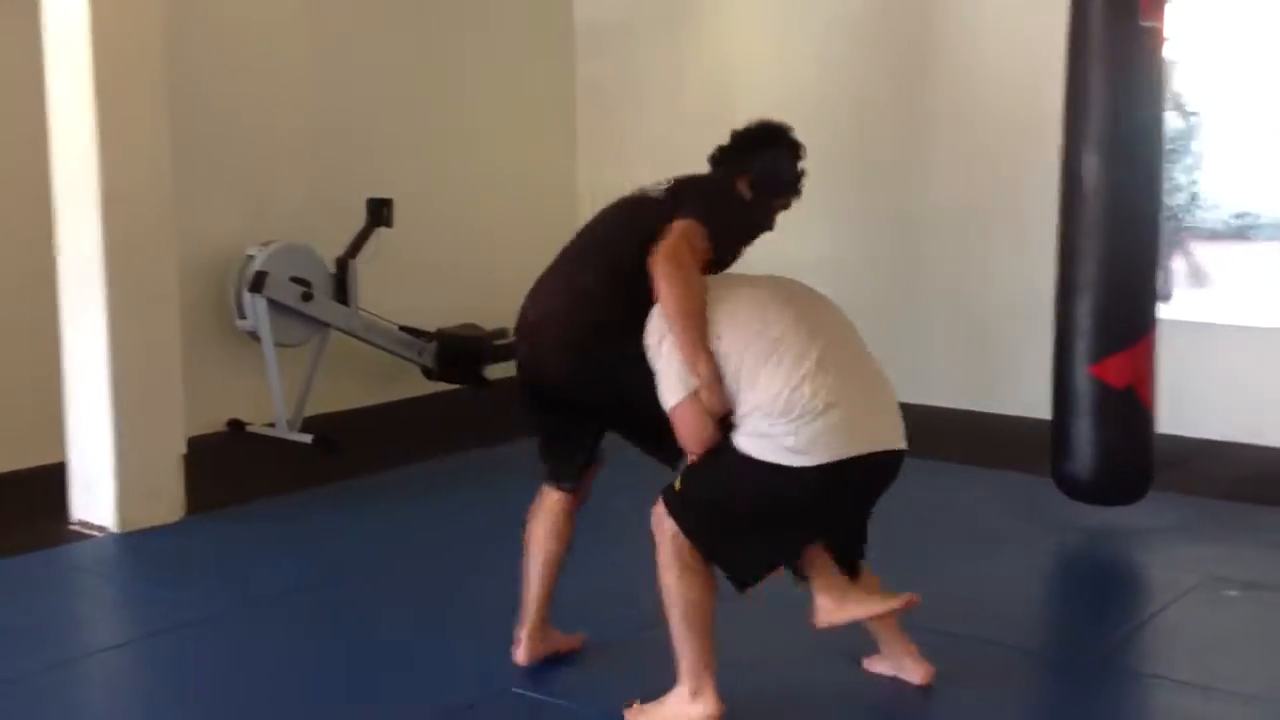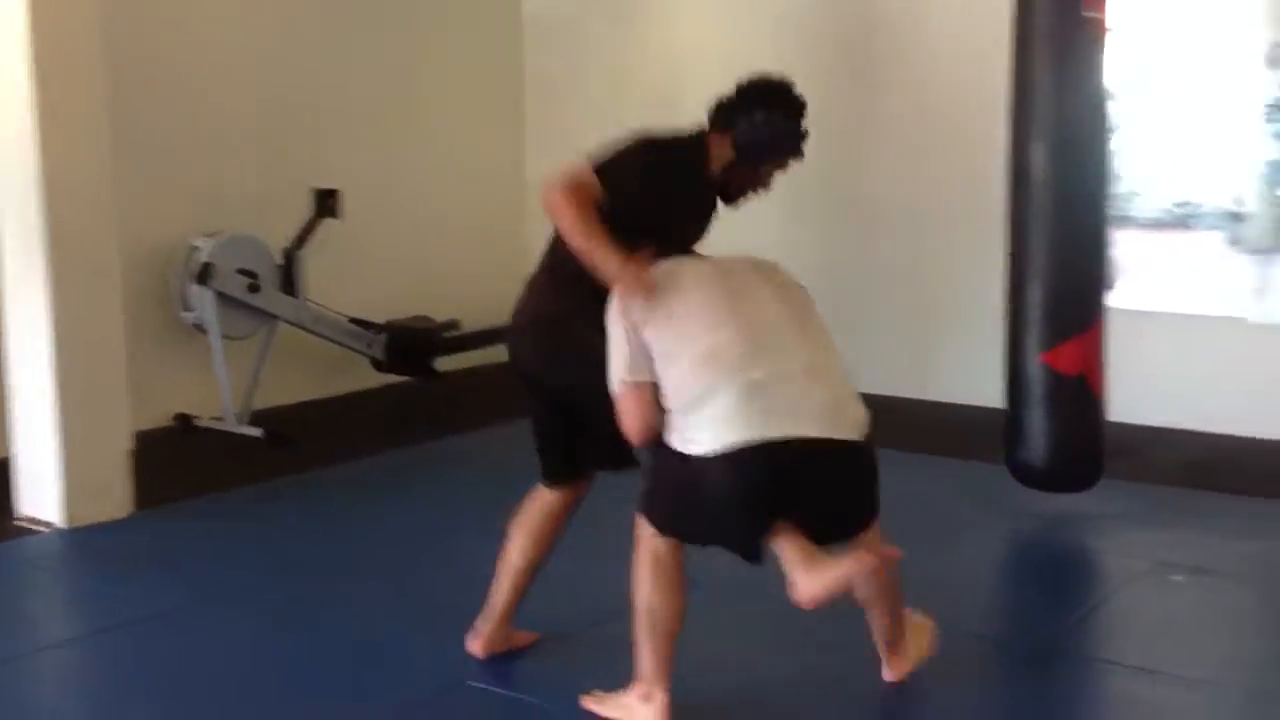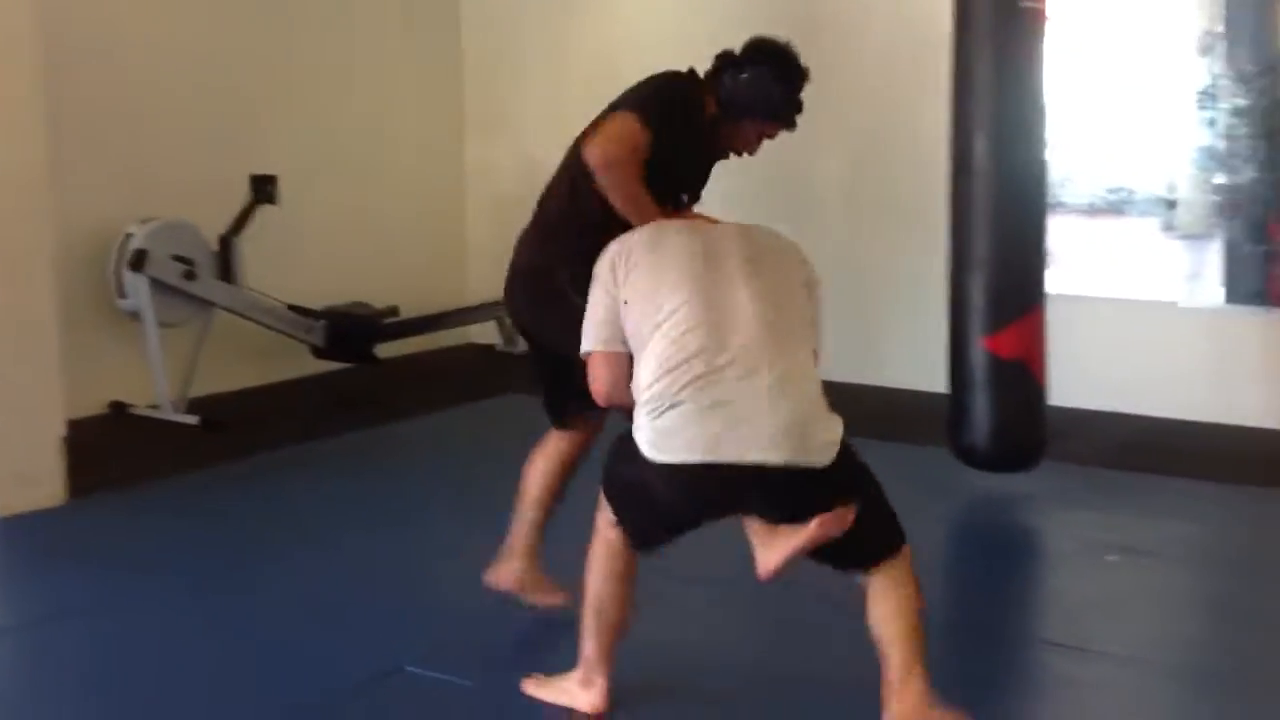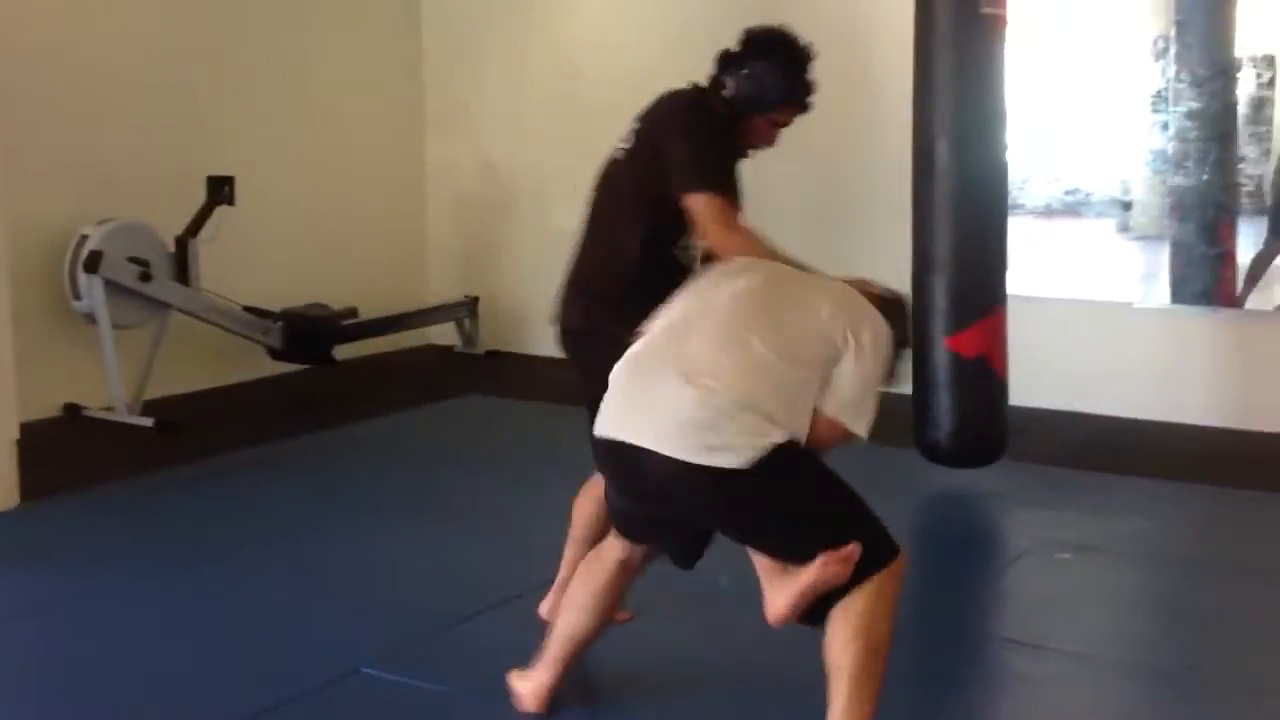
dt=0.2s
person 1, frame 1
left shoulder: (688, 193)
right shoulder: (722, 203)
right elbow: (669, 263)
right wrist: (707, 376)
left hip: (542, 335)
right hip: (596, 341)
left knee: (565, 485)
left ankle: (532, 634)
person 1, frame 2
left shoulder: (693, 180)
right shoulder: (666, 161)
left elbow: (662, 264)
right elbow: (562, 195)
right wrist: (619, 267)
left hip: (540, 332)
right hip: (570, 331)
left knee: (562, 483)
left ankle: (492, 626)
person 1, frame 3
left shoulder: (698, 135)
right shoulder: (669, 99)
right elbow: (607, 152)
left hip: (549, 283)
right hip: (557, 280)
left knee: (573, 426)
left ankle: (517, 561)
person 1, frame 4
left shoulder: (699, 125)
right shoulder: (693, 122)
left elbow: (707, 240)
right elbow: (723, 237)
left hip: (599, 312)
right hip: (619, 317)
left ankle: (566, 594)
person 2, frame 1
left shoulder: (671, 315)
right shoulder: (768, 293)
left elbow: (696, 433)
left hip: (800, 446)
right hip: (883, 440)
left knee: (673, 529)
right knee: (825, 549)
right ankle: (902, 655)
person 2, frame 2
left shoulder: (631, 294)
right shoulder: (764, 272)
left elbow: (637, 425)
left hip: (723, 435)
right hip: (831, 425)
left knee: (658, 532)
right knee: (854, 529)
right ankle: (897, 648)
person 2, frame 3
left shoulder: (624, 250)
right shoulder: (781, 251)
left elbow: (605, 387)
left hip: (675, 440)
right hip: (795, 435)
left knee: (615, 523)
right knee: (886, 554)
person 2, frame 4
left shoulder: (742, 272)
right shoulder: (870, 327)
left elbow: (653, 343)
right elbow: (825, 432)
left hip: (623, 431)
right hip: (725, 444)
left knee: (628, 544)
right knee: (875, 573)
left ankle: (541, 679)
